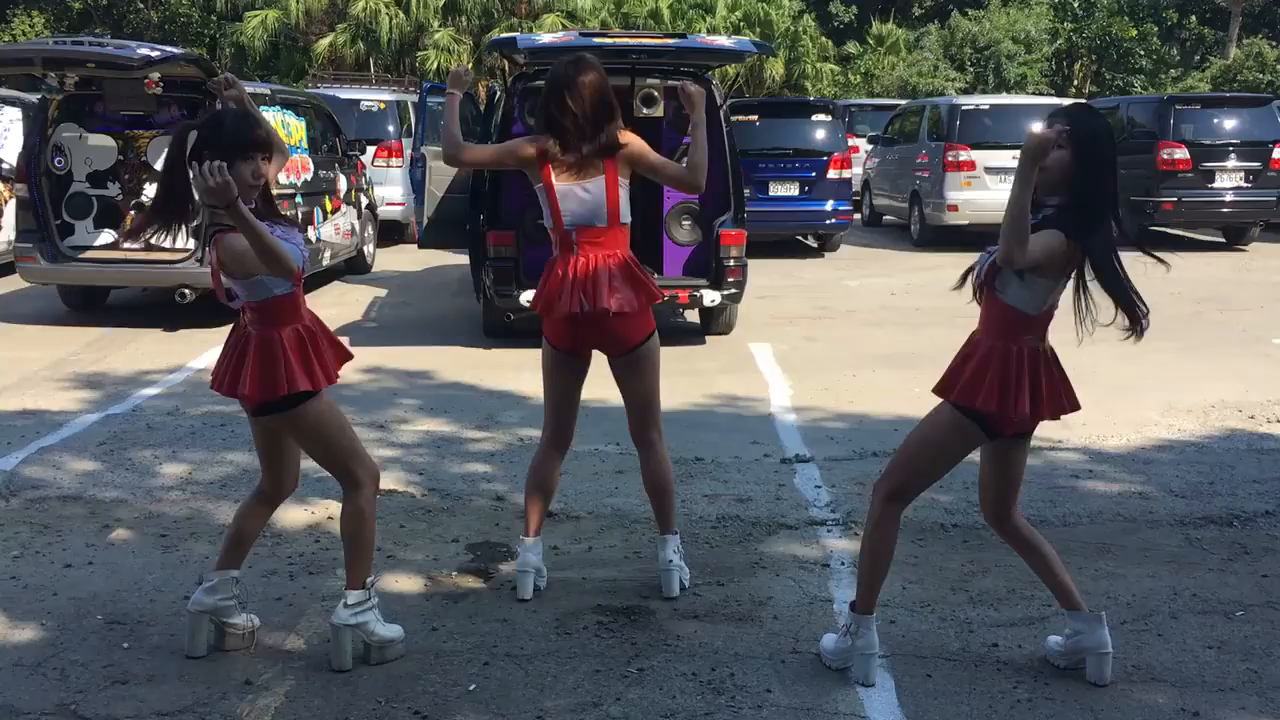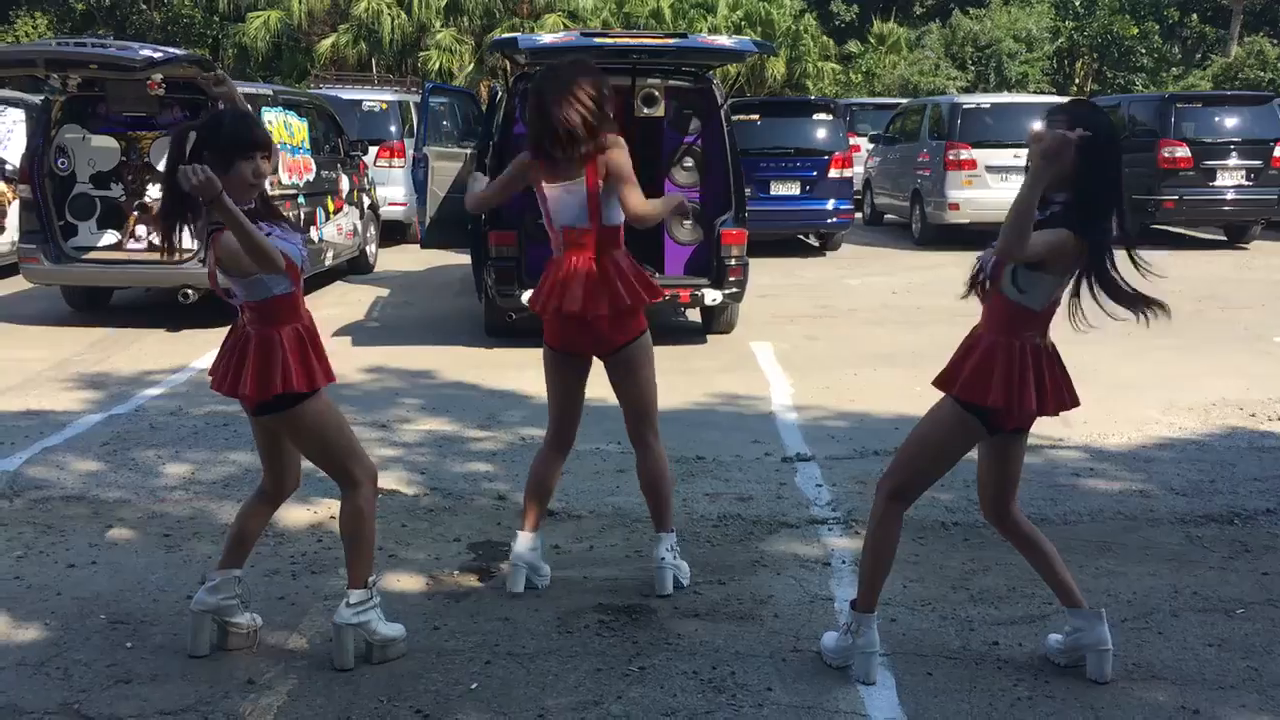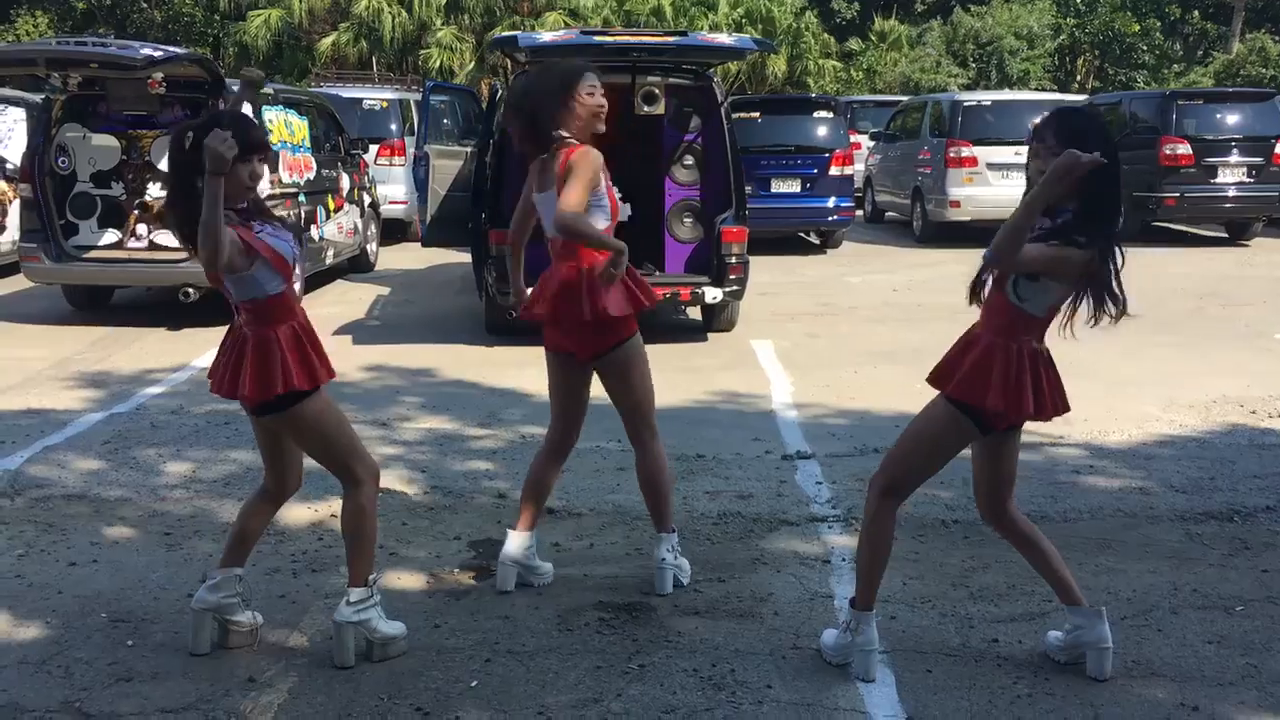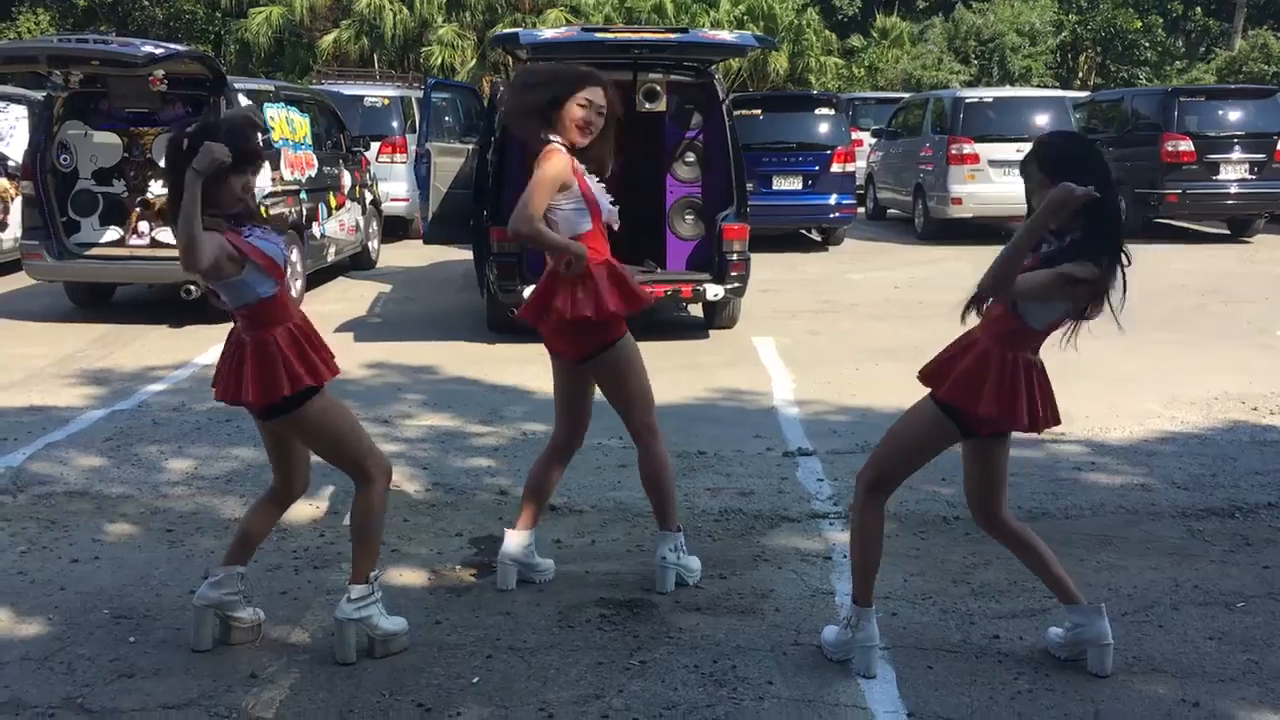
dt=0.1s
person 1, frame 1
left shoulder: (253, 202)
right shoulder: (231, 237)
left elbow: (272, 153)
right elbow: (285, 269)
left wrist: (236, 105)
right wrist: (227, 199)
left hip: (269, 359)
right hip: (280, 364)
left knee: (279, 482)
right knee: (361, 475)
left ankle: (216, 599)
right ankle: (358, 611)
person 1, frame 2
left shoulder: (250, 203)
right shoulder: (226, 237)
left elbow: (261, 151)
right elbow: (278, 264)
left wrist: (238, 113)
right wrist: (222, 204)
left hip: (275, 360)
right hip: (275, 362)
left knee: (279, 482)
right knee: (359, 476)
left ankle: (218, 597)
right ankle: (359, 609)
person 1, frame 3
left shoulder: (246, 207)
right shoulder: (225, 233)
right elbow: (221, 263)
left wrist: (242, 115)
right wrist: (214, 174)
left hip: (273, 358)
right hip: (276, 364)
left knee: (281, 481)
right knee: (361, 475)
left ankle: (220, 595)
right ankle: (358, 608)
person 1, frame 4
left shoulder: (235, 214)
right shoulder: (212, 241)
right elbow: (194, 258)
left wrist: (241, 128)
right wrist: (194, 177)
left hip: (277, 361)
right hip: (277, 365)
left knee: (289, 484)
right knee: (374, 471)
left ankle: (221, 590)
right ankle: (360, 602)
person 2, frame 1
left shoulder: (1062, 236)
right shoulder: (1046, 216)
left elbow: (1015, 259)
left wrist: (1026, 178)
left hip: (998, 376)
right hip: (1011, 377)
left knee: (889, 491)
right knee: (1002, 514)
left ankle: (859, 634)
right ankle: (1087, 629)
person 2, frame 2
left shoulder: (1069, 233)
right shoulder: (1051, 213)
left elbow: (1014, 251)
left wrist: (1038, 173)
left hip: (1002, 371)
right hip: (1010, 372)
left knee: (893, 490)
right knee: (1001, 510)
left ankle: (861, 632)
right ankle: (1086, 626)
person 2, frame 3
left shoulder: (1079, 245)
right shoulder: (1055, 221)
left elbow: (1005, 261)
left wrist: (1041, 193)
left hip: (994, 374)
right hip: (1000, 373)
left knee: (886, 489)
right knee: (998, 509)
left ankle: (859, 632)
right ankle: (1085, 623)
person 2, frame 4
left shoulder: (1084, 266)
right shoulder: (1059, 239)
left elbow: (1005, 286)
left wrist: (1041, 218)
left hip: (986, 379)
right hip: (993, 377)
left knee: (870, 485)
right knee: (990, 513)
left ankle: (859, 628)
right ankle: (1086, 620)
person 3, frame 1
left shoulder: (537, 151)
right shoulder: (620, 143)
left elbow: (455, 154)
right elbow: (693, 180)
left wrist: (454, 93)
right wrist: (698, 113)
left hip: (564, 300)
right hip: (621, 296)
left knee: (555, 436)
right knee: (649, 436)
left ankle: (531, 553)
right ankle: (671, 554)
person 3, frame 2
left shoulder: (535, 159)
right shoulder: (610, 149)
left elbow: (477, 206)
right elbow: (638, 214)
left wrist: (479, 183)
right wrist: (677, 202)
left hip: (562, 299)
right hip: (614, 295)
left knee: (558, 437)
right knee: (645, 435)
left ankle: (526, 550)
right ankle: (666, 553)
person 3, frame 3
left shoulder: (544, 160)
right shoulder: (586, 158)
left elbow: (518, 234)
right elbow: (569, 221)
left wrist: (518, 284)
right wrist: (615, 246)
left hip: (560, 305)
right hip: (597, 303)
left knee: (560, 437)
right knee: (645, 434)
left ankle: (519, 549)
right ankle: (667, 553)
person 3, frame 4
left shoulder: (557, 159)
right shoulder: (555, 158)
left elbow: (529, 229)
right elbow: (521, 227)
right wrist: (574, 250)
left hip: (563, 309)
right hip: (587, 305)
left knee: (566, 438)
right knee: (647, 433)
left ankle: (518, 546)
right ankle: (671, 552)
